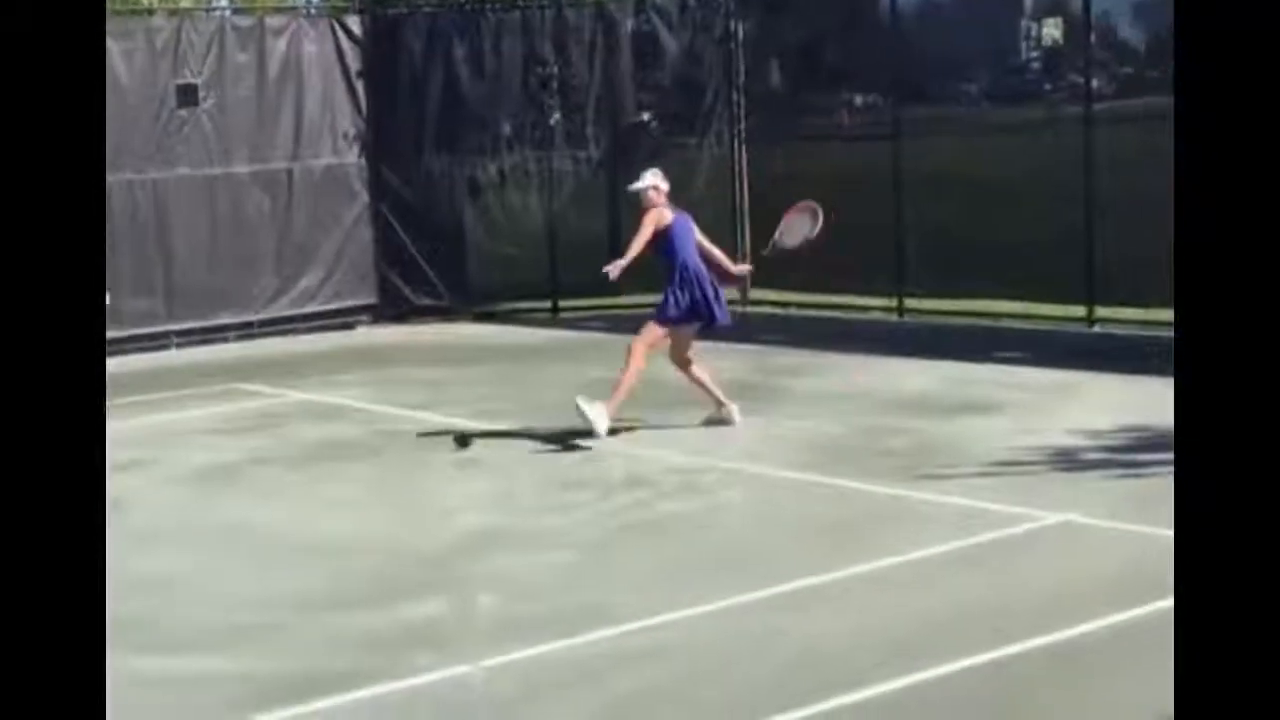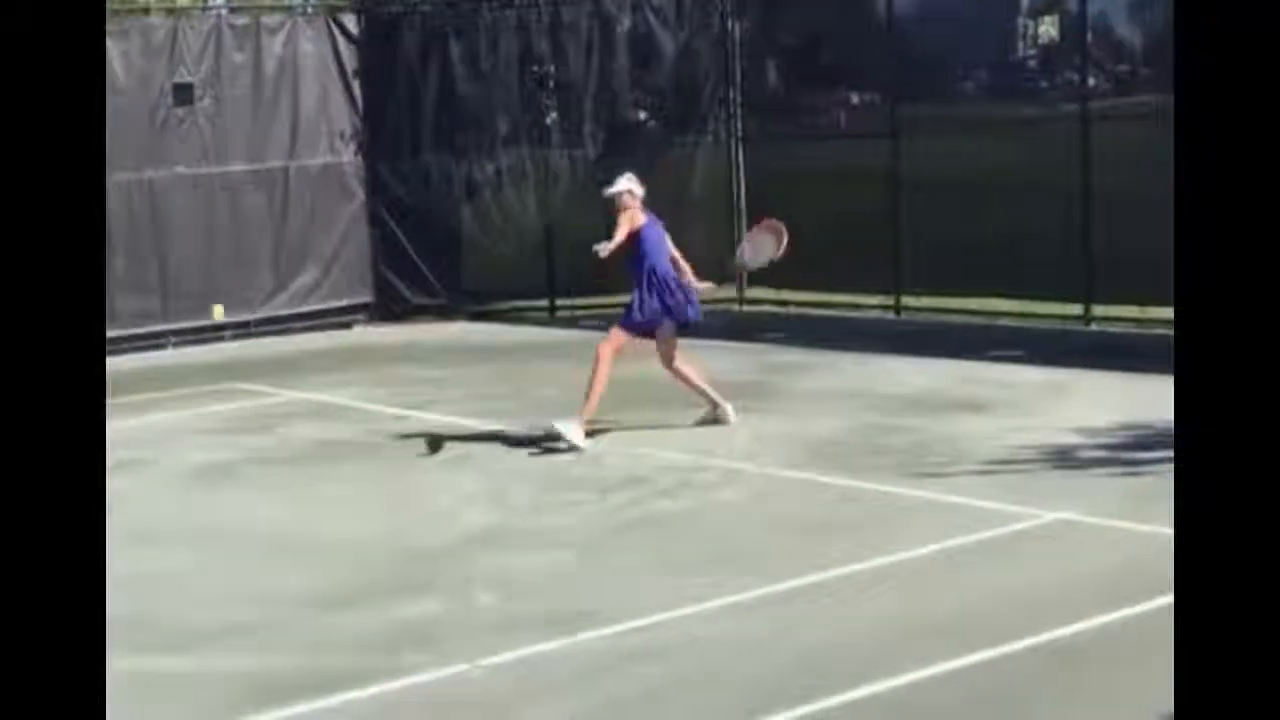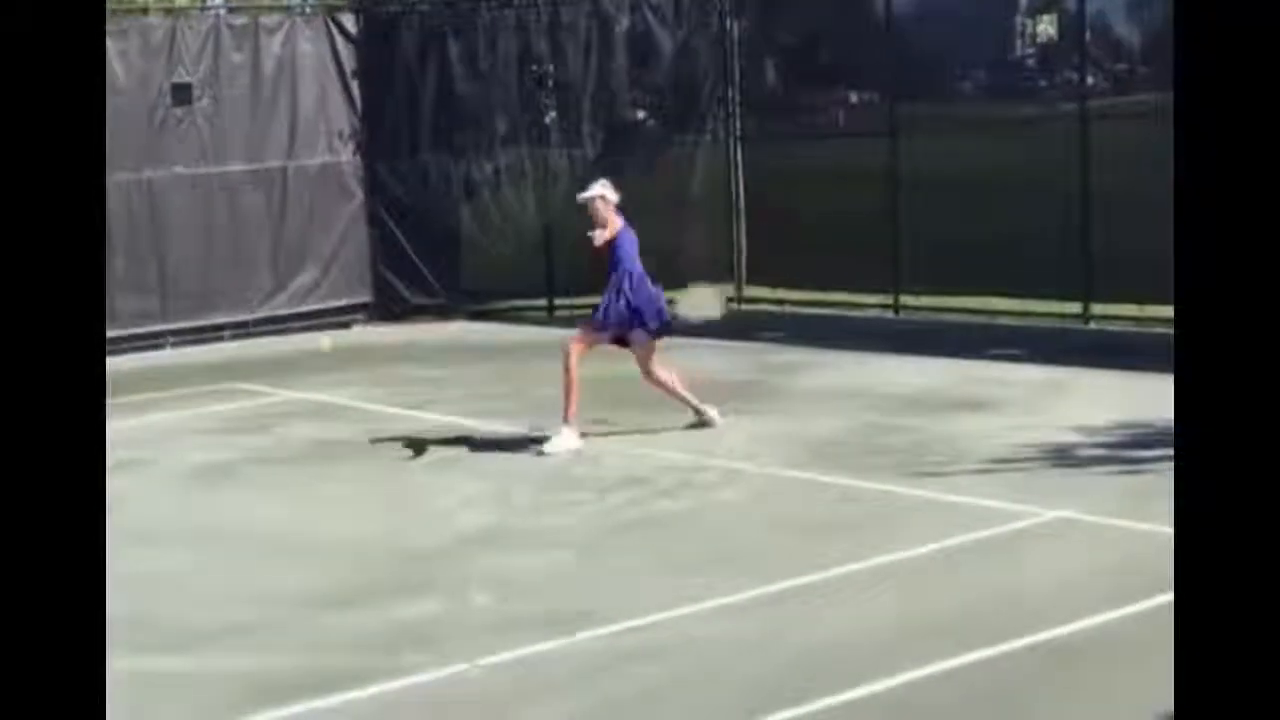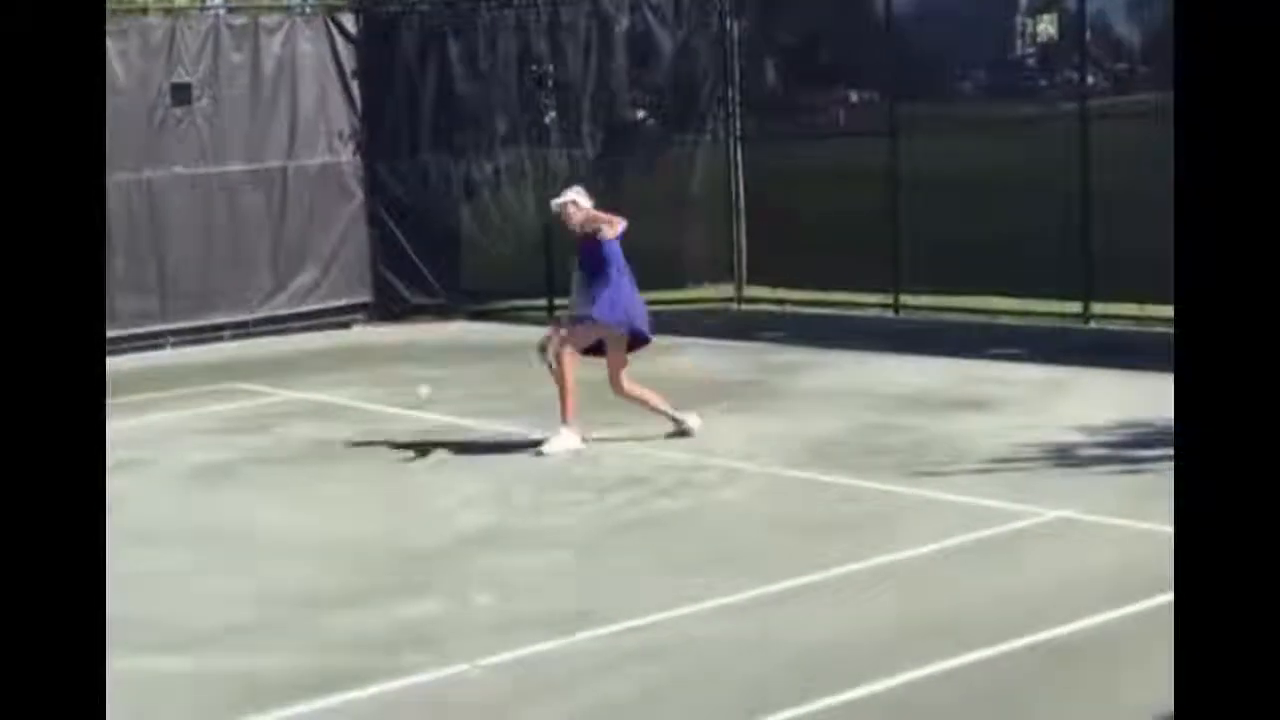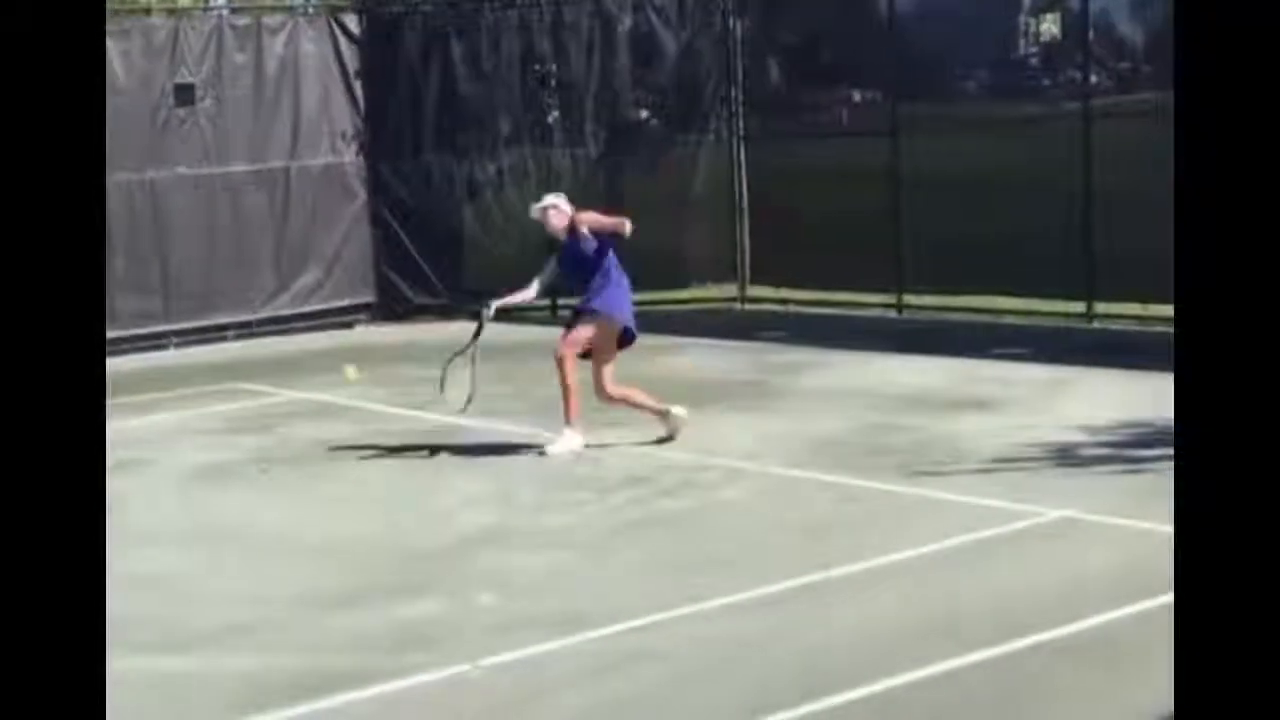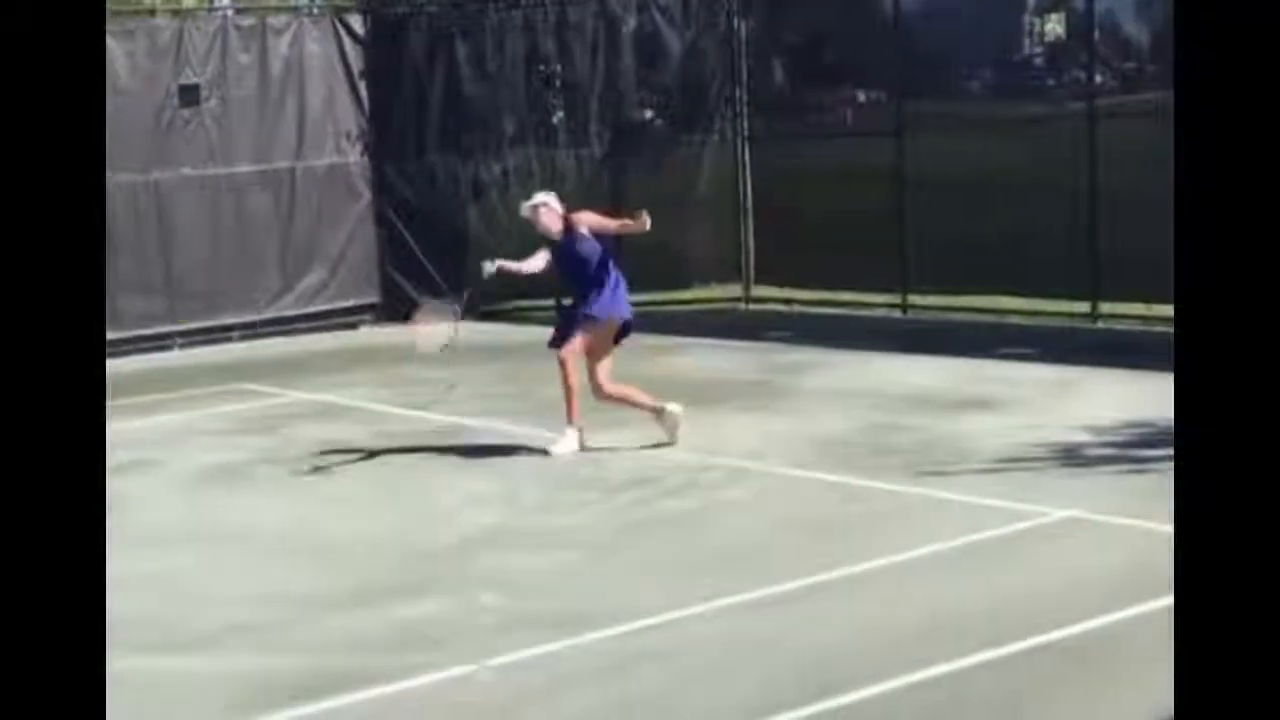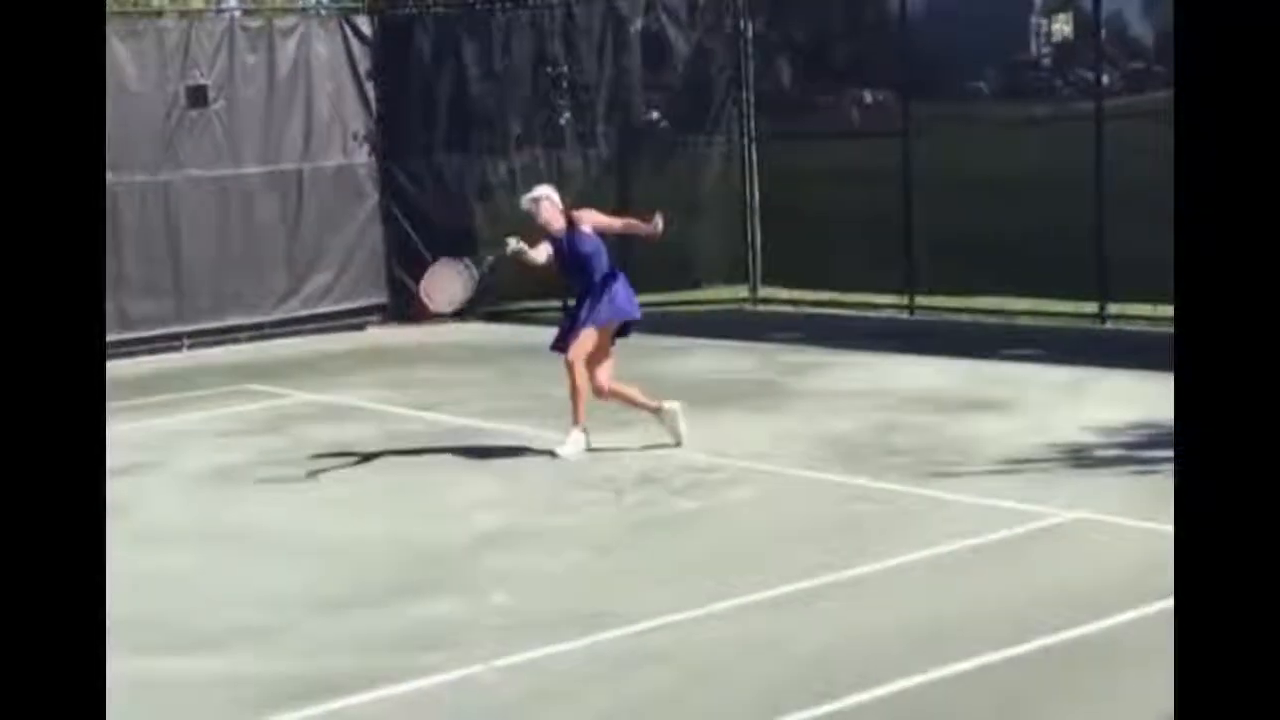
dt=0.1s
person 1, frame 1
left shoulder: (656, 213)
right shoulder: (683, 217)
left elbow: (640, 239)
right elbow: (708, 247)
left wrist: (622, 262)
right wrist: (732, 268)
left hip: (684, 292)
right hip: (695, 292)
left knee: (638, 346)
right knee: (679, 357)
left ankle: (605, 412)
right ankle: (725, 408)
person 1, frame 2
left shoulder: (630, 215)
right shoulder: (654, 223)
left elbow: (621, 234)
right elbow: (677, 258)
left wrist: (609, 246)
right wrist: (693, 283)
left hip: (652, 292)
right hip: (666, 295)
left knee: (605, 350)
right knee: (670, 360)
left ankle: (579, 425)
right ankle: (720, 406)
person 1, frame 3
left shoulder: (608, 217)
right shoulder: (624, 233)
left elbow: (609, 228)
left wrist: (602, 234)
left hip: (624, 293)
right hip: (642, 301)
left knee: (571, 350)
right knee: (650, 368)
left ankle: (568, 431)
right ankle: (702, 410)
person 1, frame 4
left shoulder: (594, 219)
right shoulder: (581, 252)
left elbow: (619, 222)
right elbow: (577, 298)
left wrist: (610, 230)
right wrist: (557, 328)
left hip: (611, 300)
right hip: (620, 309)
left knee: (562, 352)
right knee: (621, 386)
left ankle: (568, 431)
right ankle: (680, 419)
person 1, frame 5
left shoulder: (581, 222)
right shoulder: (560, 254)
left elbow: (620, 223)
right elbow: (534, 289)
left wrist: (624, 227)
right wrist: (500, 302)
left hip: (610, 295)
right hip: (593, 308)
left knee: (563, 351)
right knee: (606, 390)
left ankle: (571, 431)
right ankle: (666, 412)
person 1, frame 6
left shoulder: (579, 221)
right shoulder: (549, 251)
left elbow: (620, 226)
right elbow: (529, 267)
left wrist: (637, 225)
right wrist: (500, 265)
left hip: (607, 298)
right hip: (587, 308)
left knee: (567, 355)
right knee: (602, 388)
left ankle: (573, 432)
right ankle: (662, 410)
person 1, frame 7
left shoulder: (581, 219)
right shoulder: (547, 245)
left elbow: (624, 224)
right elbow: (536, 258)
left wrist: (650, 228)
right wrist: (519, 250)
left hip: (609, 295)
right hip: (585, 306)
left knee: (573, 357)
right knee: (602, 386)
left ankle: (578, 433)
right ankle: (662, 409)
